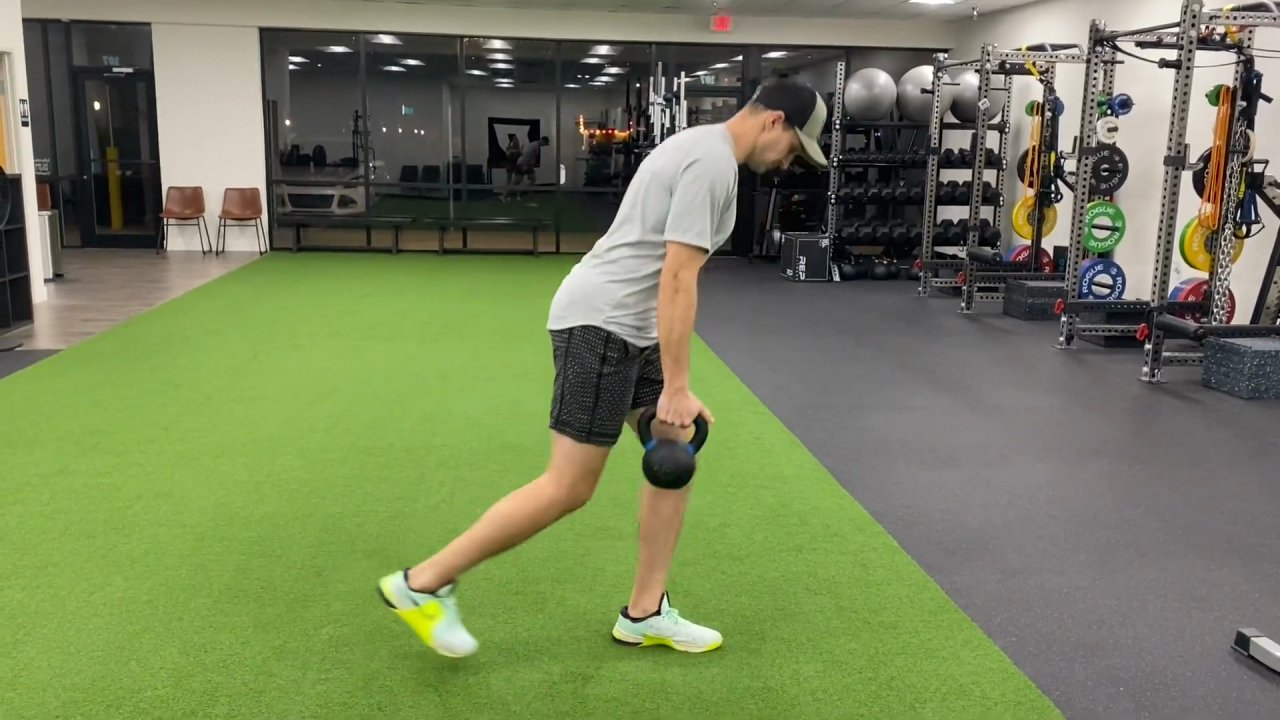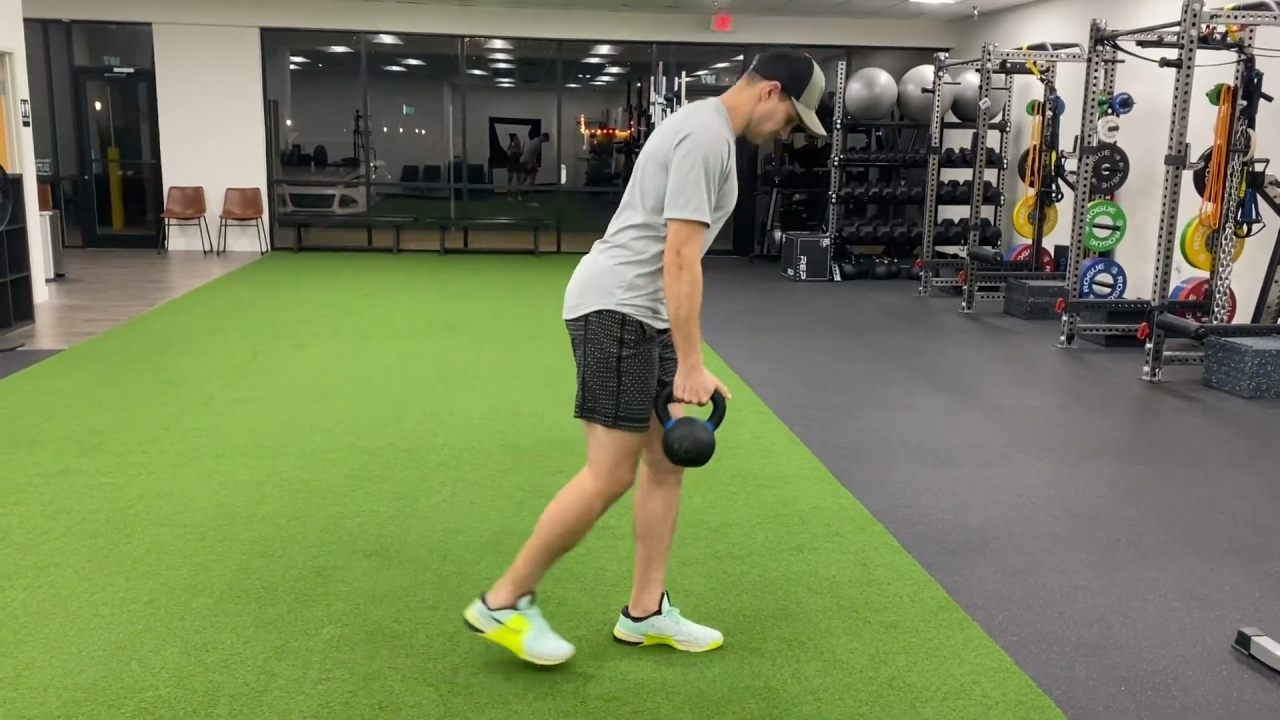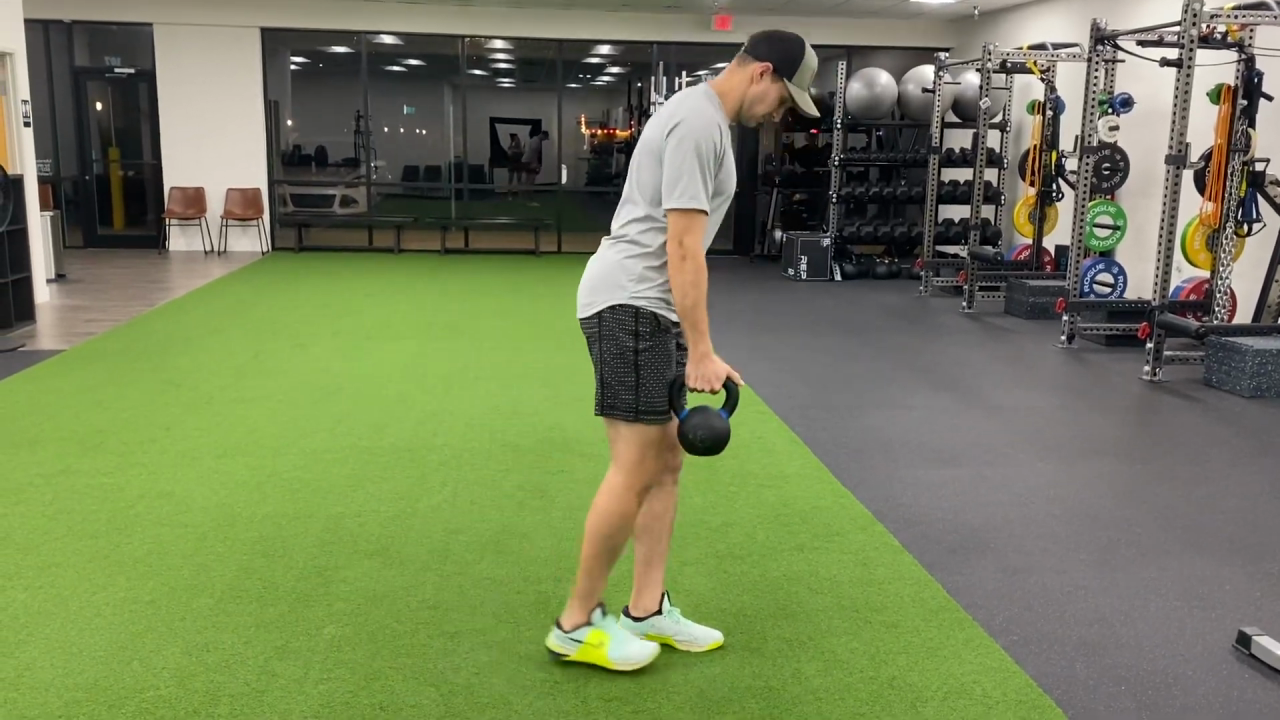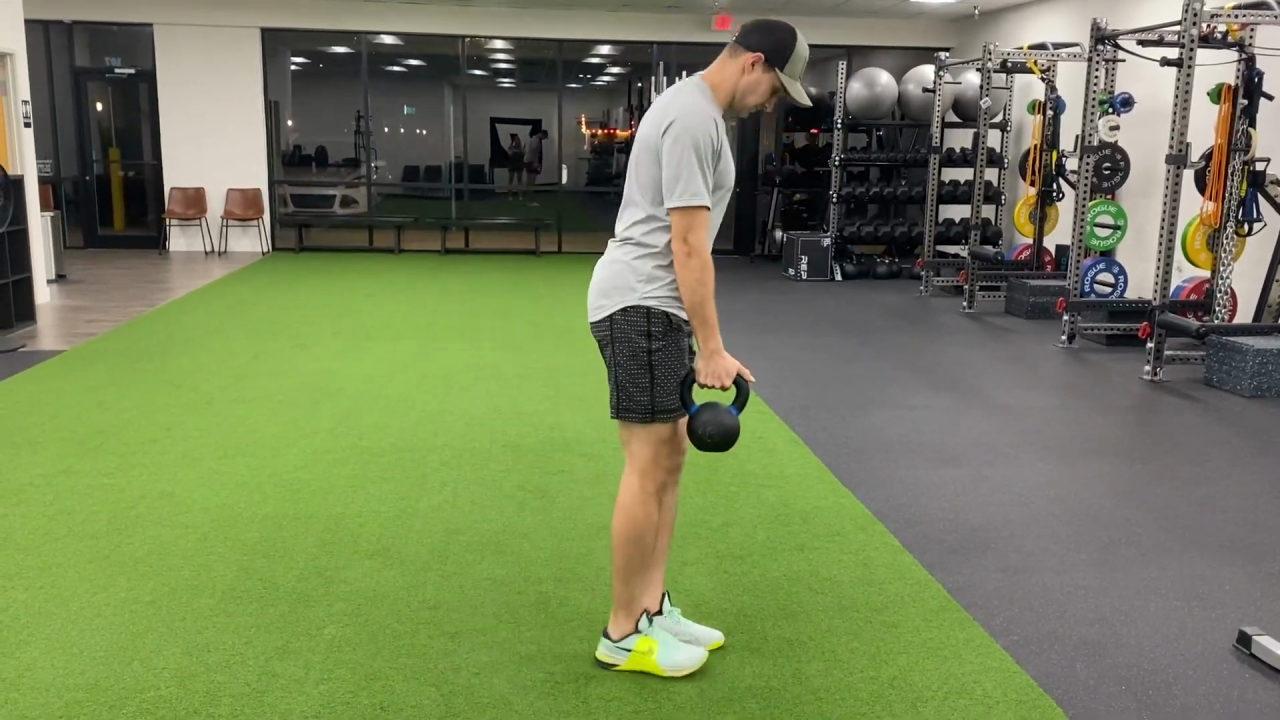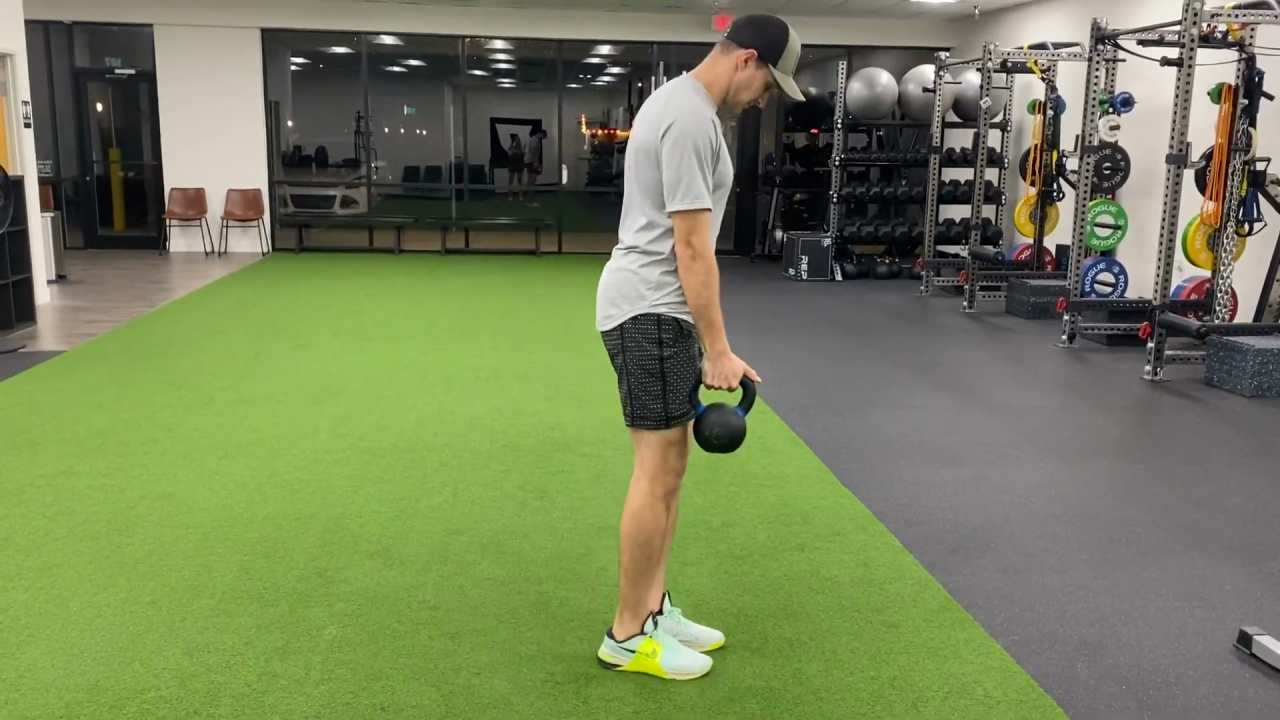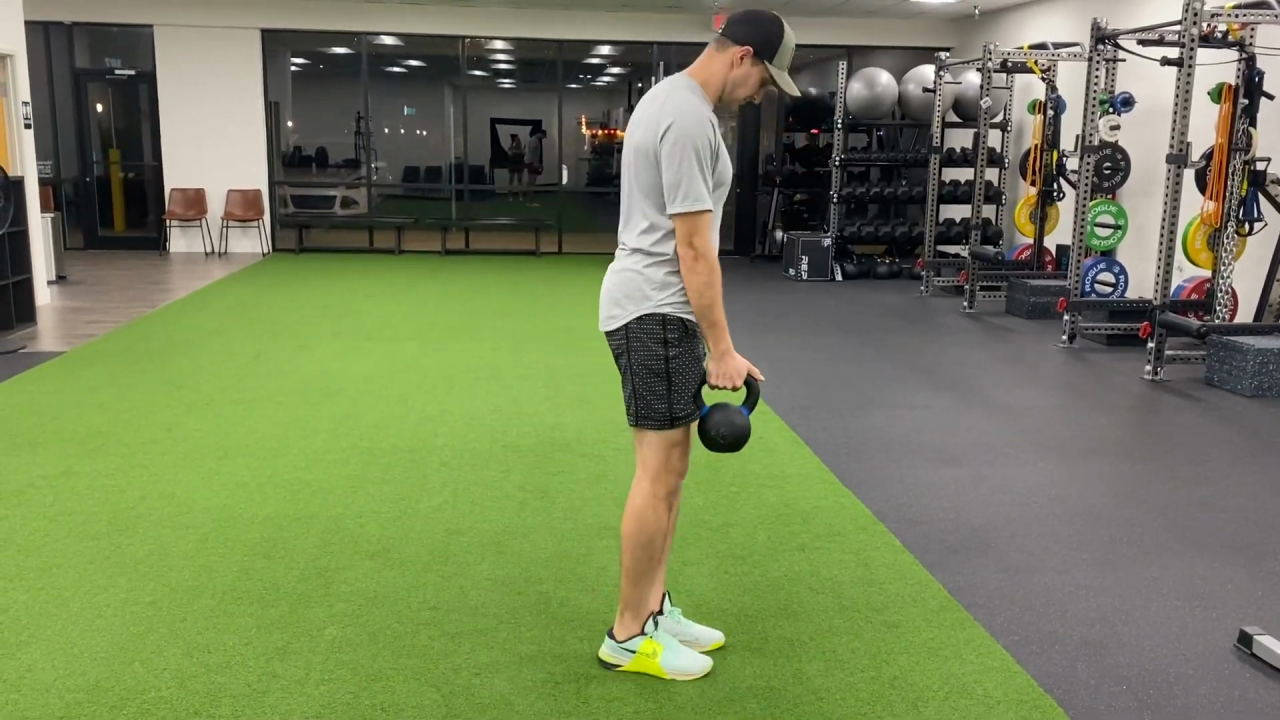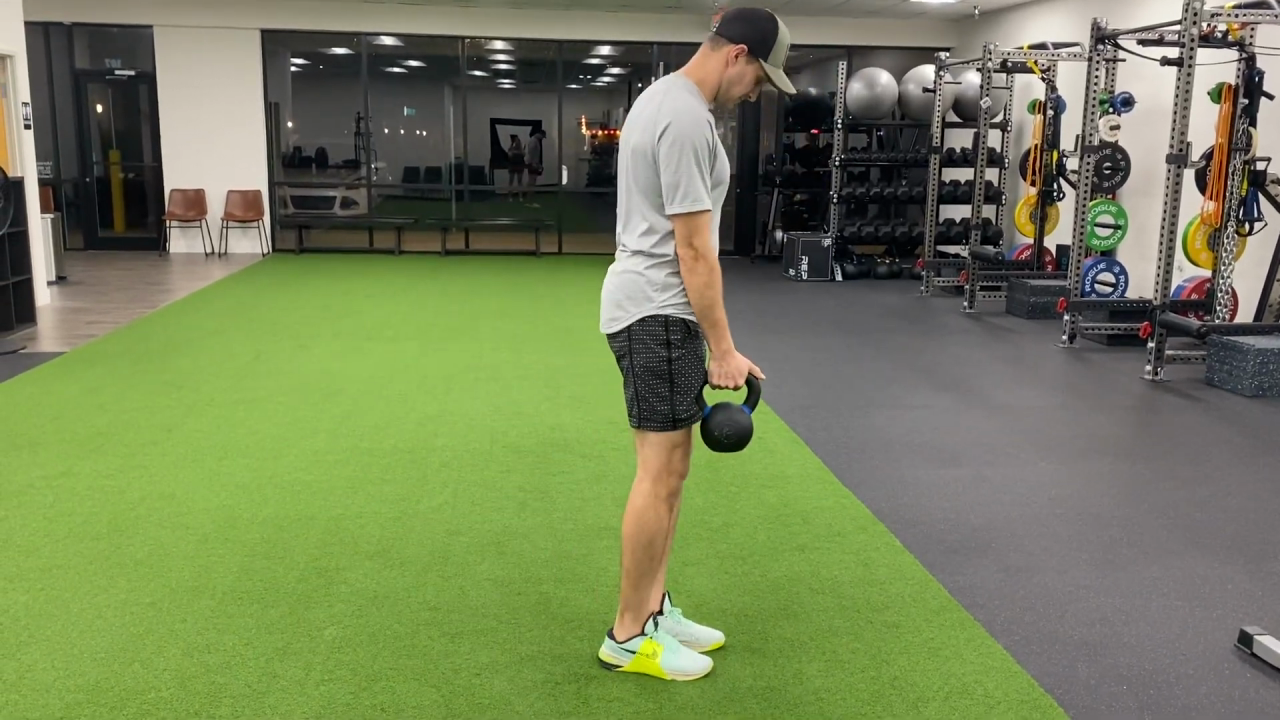
dt=0.1s
person 1, frame 1
left shoulder: (702, 146)
right shoulder: (715, 163)
right elbow: (678, 279)
right wrist: (676, 388)
left hip: (632, 322)
right hip: (602, 322)
right knee: (566, 488)
left ankle: (644, 612)
right ankle: (422, 585)
person 1, frame 2
left shoulder: (700, 126)
right shoulder: (707, 138)
right elbow: (681, 258)
right wrist: (691, 366)
left hip: (639, 311)
right hip: (617, 309)
left knee: (665, 461)
right knee: (611, 474)
left ankle: (645, 613)
right ankle: (502, 601)
person 1, frame 3
left shoulder: (701, 112)
right shoulder: (699, 124)
right elbow: (683, 246)
left wrist: (695, 343)
right wrist: (701, 353)
left hip: (649, 303)
right hip: (631, 305)
left knee: (662, 461)
right knee: (638, 470)
left ankle: (645, 611)
right ankle: (577, 622)
person 1, frame 4
left shoulder: (685, 104)
right shoulder: (695, 119)
right elbow: (689, 244)
left wrist: (700, 340)
right wrist: (711, 350)
left hip: (650, 302)
right hip: (641, 305)
left knee: (664, 464)
right knee: (650, 472)
left ankle: (651, 612)
right ankle: (623, 635)
person 1, frame 5
left shoulder: (679, 101)
right shoulder: (692, 118)
right elbow: (692, 248)
right wrist: (718, 351)
left hip: (654, 305)
right hip: (652, 311)
left knee: (668, 467)
right knee: (659, 476)
left ankle: (651, 613)
right ankle: (627, 636)
person 1, frame 6
left shoulder: (667, 99)
right shoulder: (689, 119)
right elbow: (694, 248)
right wrist: (723, 349)
left hip: (651, 304)
right hip: (657, 312)
left knee: (669, 468)
right knee: (659, 475)
left ankle: (652, 612)
right ankle: (628, 636)
person 1, frame 7
left shoulder: (662, 98)
right shoulder: (686, 119)
right elbow: (694, 249)
right wrist: (724, 349)
left hip: (651, 306)
right hip: (659, 313)
left knee: (670, 469)
right knee: (661, 475)
left ankle: (651, 613)
right ankle: (628, 637)
